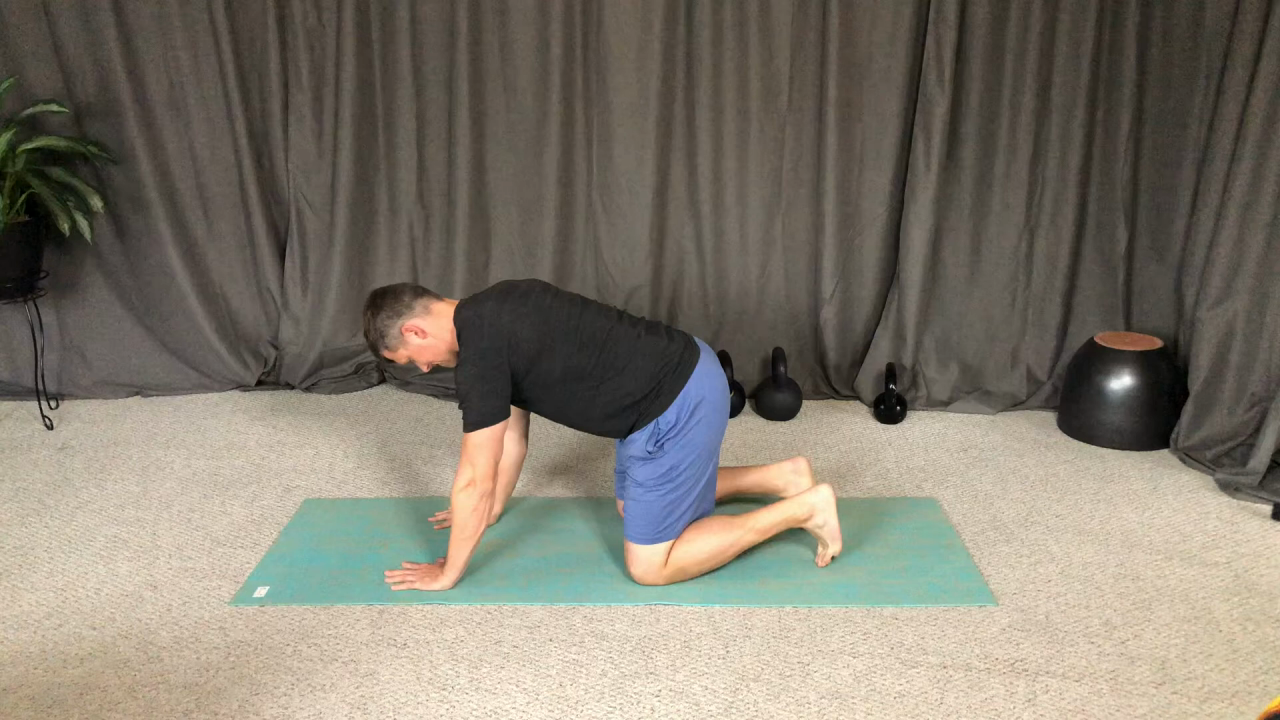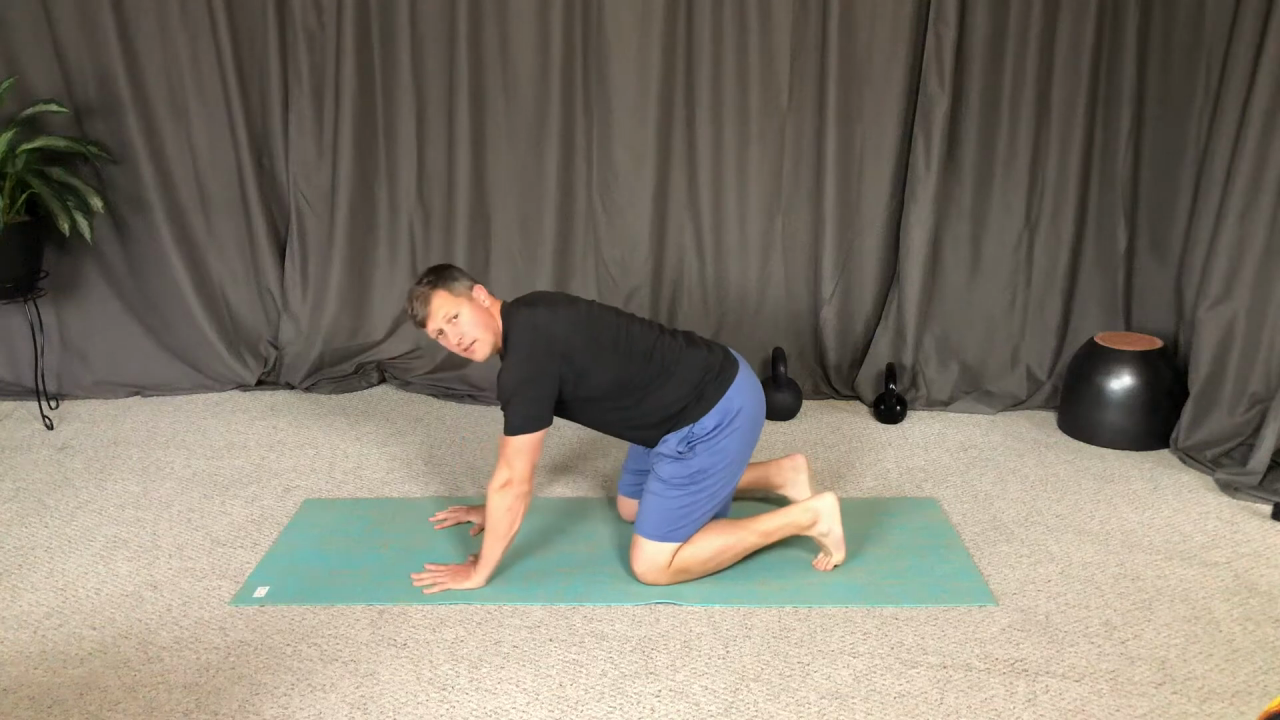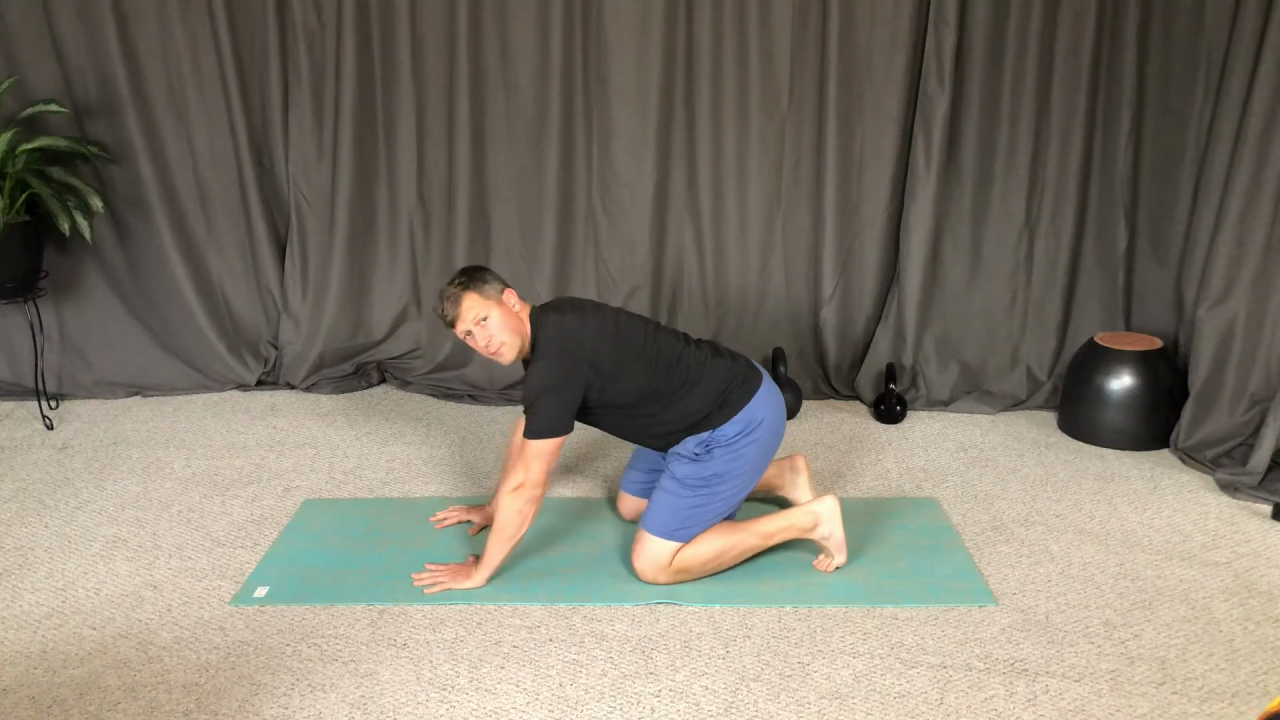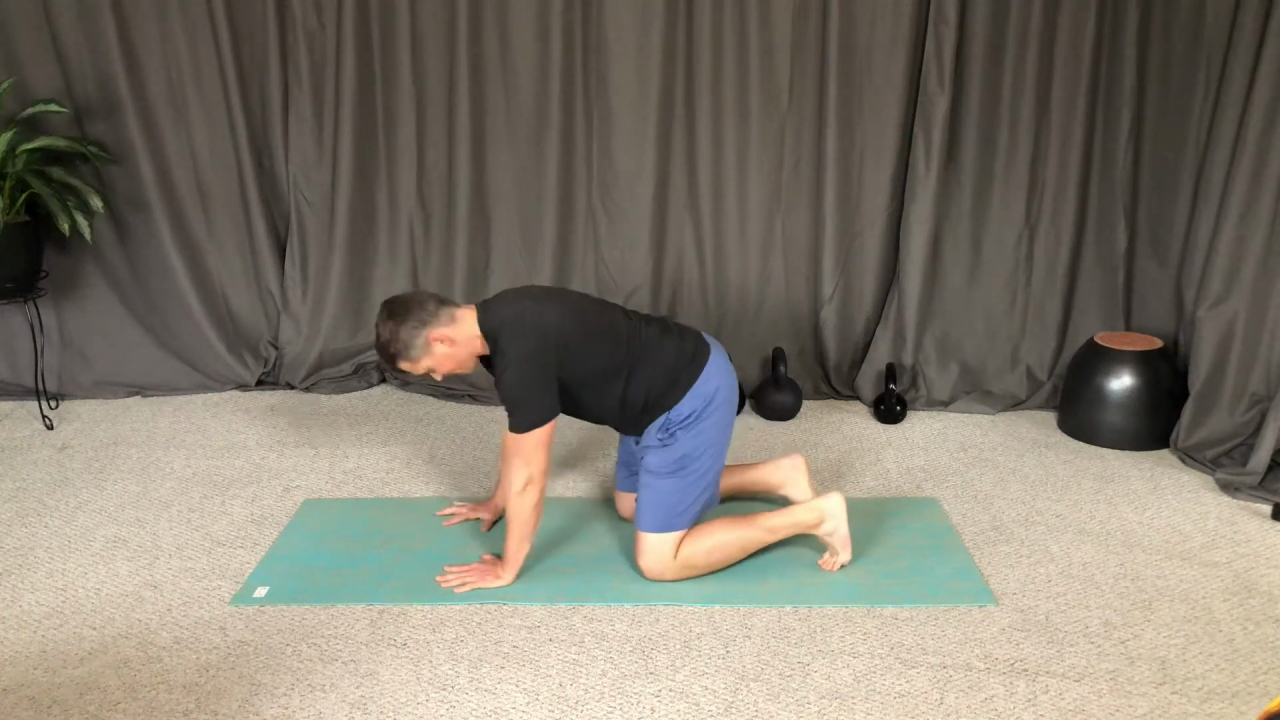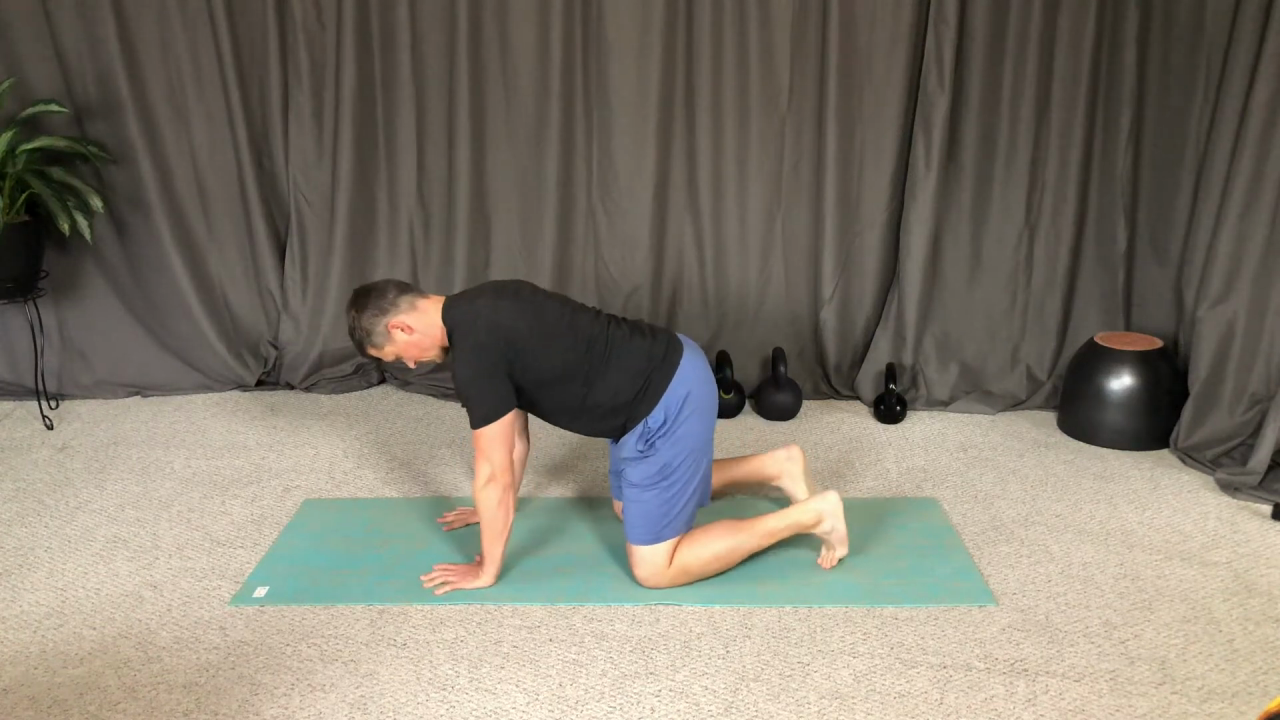
dt=1s
person 1, frame 1
left shoulder: (478, 351)
right shoulder: (492, 314)
left elbow: (475, 479)
right elbow: (512, 431)
left wrist: (447, 572)
right wrist: (490, 511)
left hip: (677, 405)
right hip: (685, 375)
left knee: (650, 565)
right knee: (634, 507)
left ankle: (802, 509)
right ankle: (781, 478)
person 1, frame 2
left shoulder: (527, 354)
right shoulder: (526, 322)
left elbow: (514, 481)
right elbow: (521, 433)
left wrist: (479, 572)
right wrist: (493, 509)
left hip: (716, 412)
right hip: (709, 388)
left knee: (653, 564)
right knee: (631, 507)
left ankle: (808, 516)
right ankle: (780, 474)
person 1, frame 3
left shoulder: (556, 359)
right shoulder: (546, 330)
left elbow: (527, 484)
right elbow: (528, 428)
left wrist: (480, 571)
right wrist: (492, 509)
left hip: (738, 422)
right hip: (716, 402)
left knee: (653, 564)
right knee: (631, 507)
left ankle: (809, 519)
right ankle: (780, 476)
person 1, frame 4
left shoulder: (520, 354)
right shoulder: (499, 320)
left elbow: (529, 477)
right elbow: (522, 427)
left wrist: (507, 569)
right wrist: (499, 501)
left hip: (693, 395)
right hip: (681, 375)
left knee: (659, 560)
right knee: (633, 506)
left ankle: (815, 515)
right ankle: (779, 476)
person 1, frame 5
left shoulder: (473, 350)
right shoulder: (480, 311)
left elbow: (493, 474)
right elbow: (515, 431)
left wrist: (487, 569)
right wrist: (501, 508)
left hip: (669, 402)
right hip: (670, 373)
left knee: (654, 567)
right knee: (630, 508)
left ankle: (810, 514)
right ankle: (776, 467)
